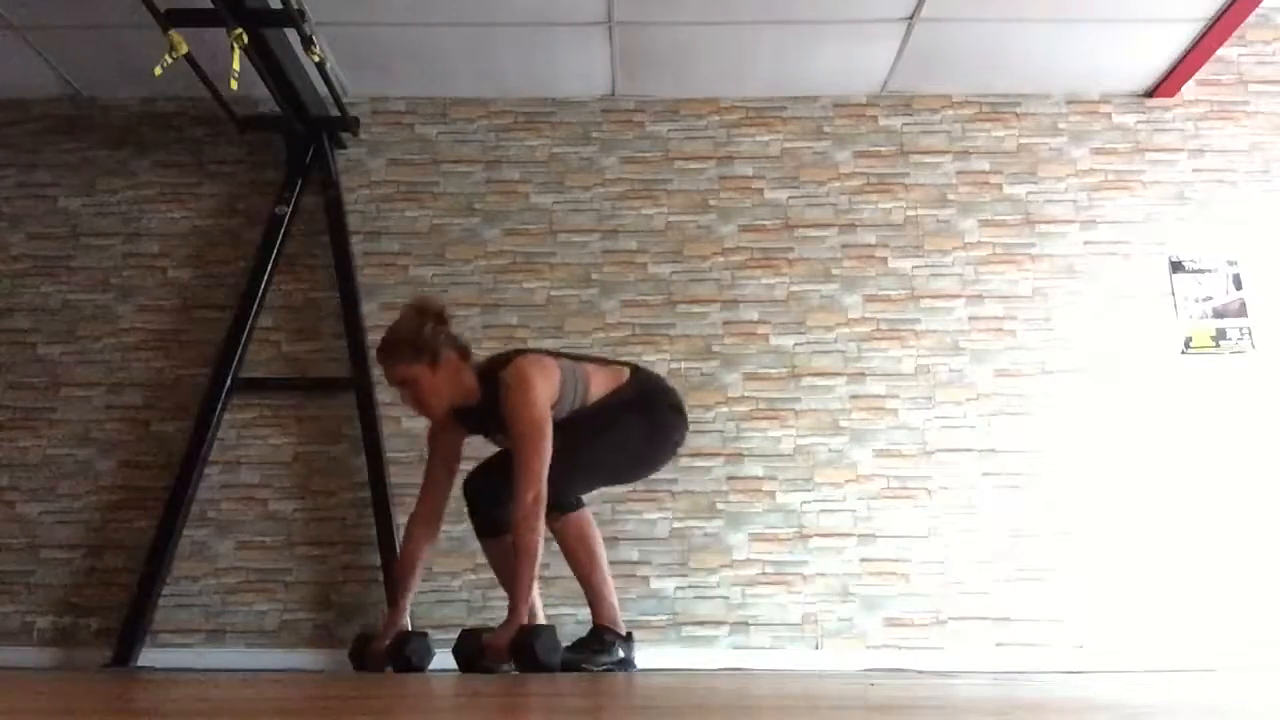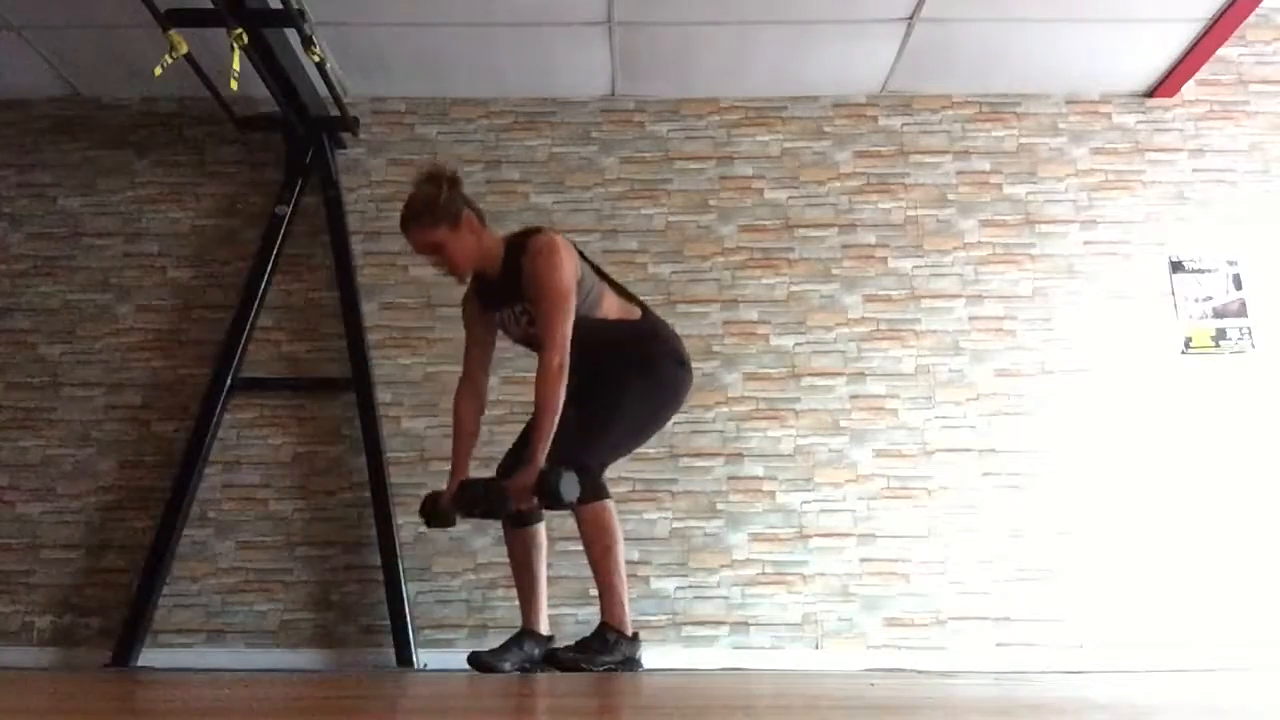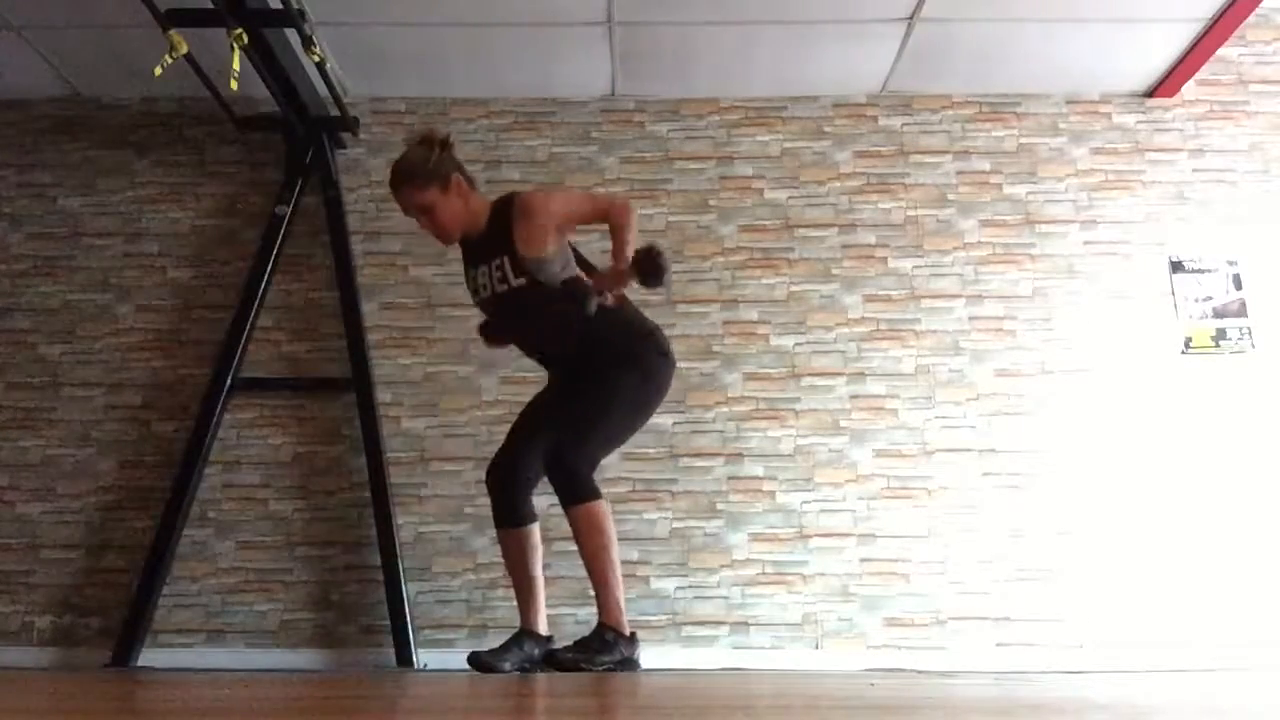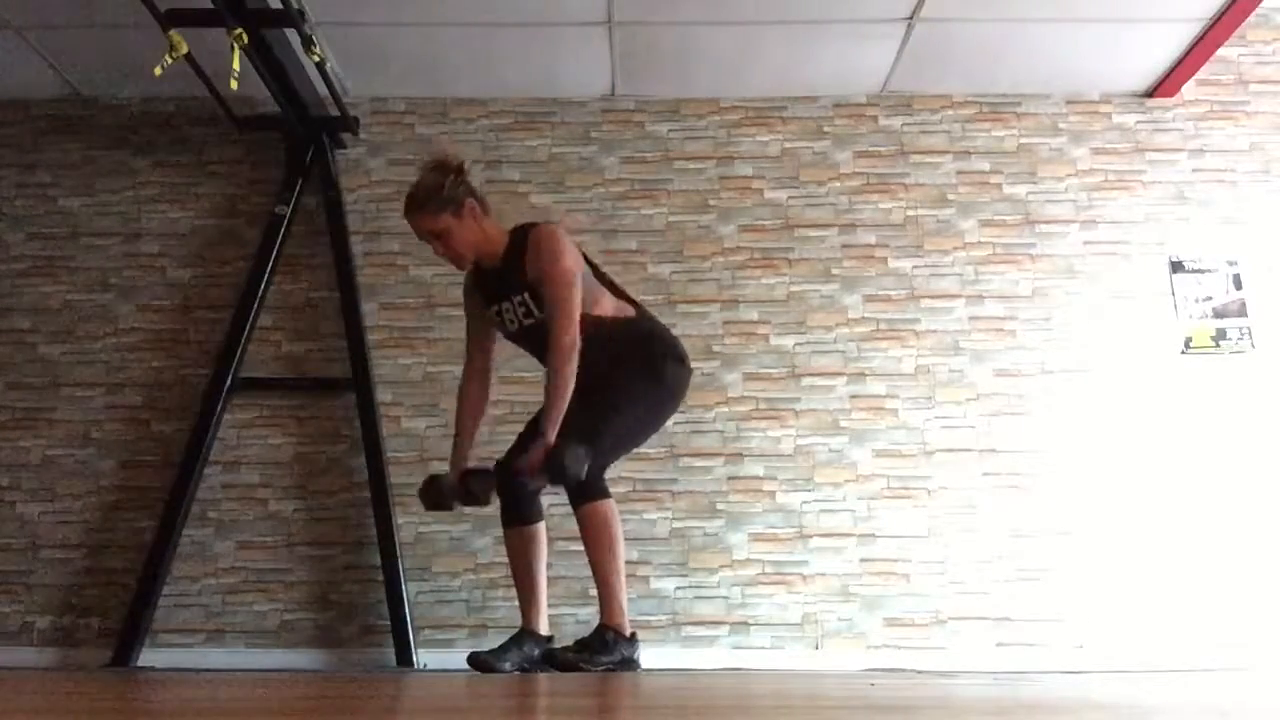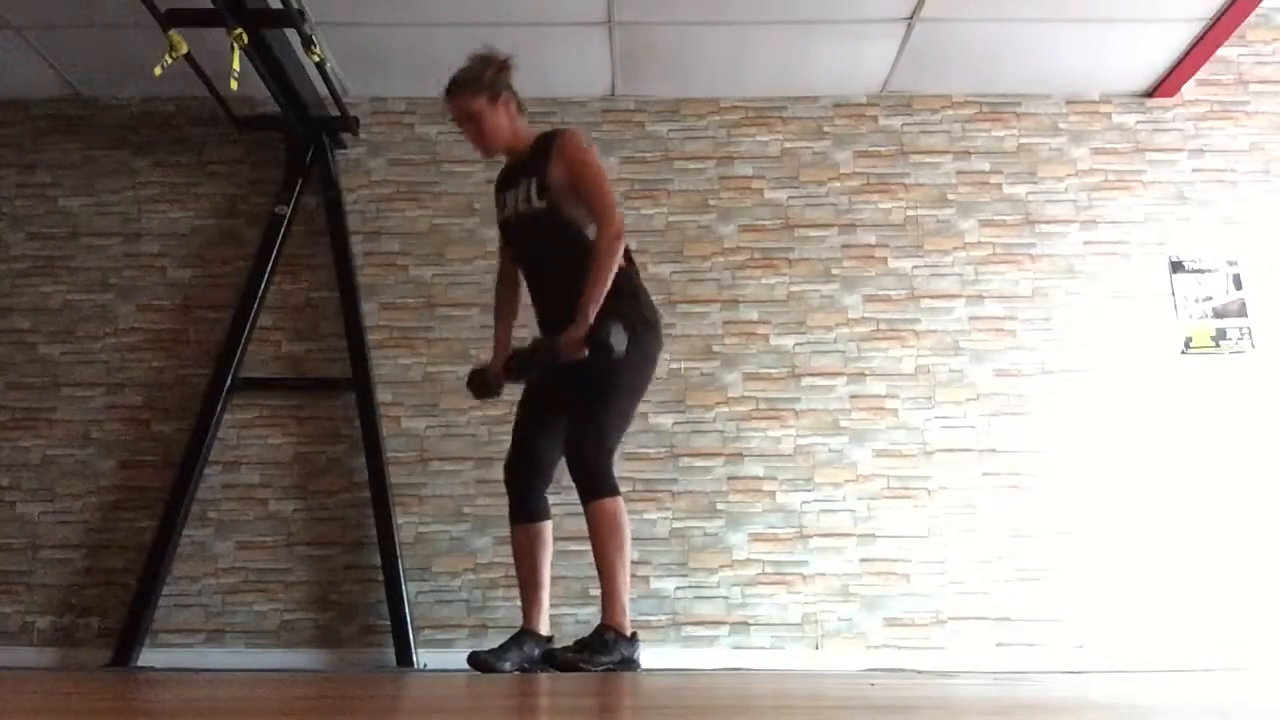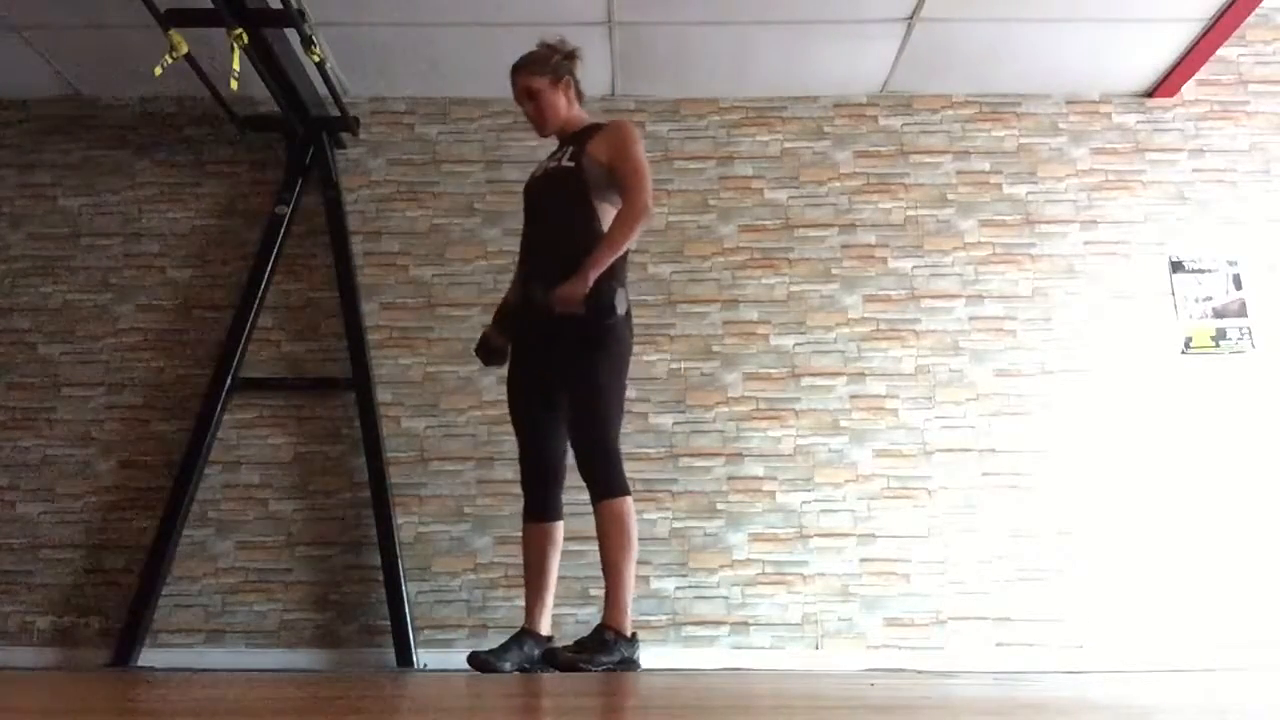
dt=0.3s
person 1, frame 1
left shoulder: (519, 381)
right shoulder: (453, 417)
left elbow: (531, 501)
right elbow: (426, 518)
left wrist: (515, 617)
right wrist: (395, 619)
left hip: (652, 414)
right hip: (598, 424)
left knee: (547, 479)
right knee: (484, 490)
left ankle: (613, 637)
person 1, frame 2
left shoulder: (542, 252)
right shoulder: (478, 296)
left elbow: (554, 359)
right elbow: (472, 386)
left wrist: (535, 462)
right wrist: (457, 477)
left hip: (652, 362)
right hip: (596, 374)
left knee: (572, 460)
right knee: (513, 478)
left ankle: (619, 637)
right ankle: (535, 635)
person 1, frame 3
left shoulder: (530, 211)
right shoulder: (471, 246)
left elbow: (619, 209)
left wrist: (619, 267)
right wrist: (495, 329)
left hip: (631, 358)
right hip: (576, 372)
left knee: (567, 460)
right knee: (507, 475)
left ankle: (616, 636)
right ankle: (533, 635)
person 1, frame 4
left shoulder: (544, 243)
right shoulder: (478, 286)
left elbow: (566, 341)
right elbow: (476, 374)
left wrist: (546, 439)
right wrist: (459, 464)
left hip: (650, 365)
right hip: (597, 380)
left knee: (574, 462)
right knee: (513, 478)
left ankle: (617, 636)
right ankle: (534, 636)
person 1, frame 5
left shoulder: (566, 148)
right shoulder: (506, 184)
left elbow: (612, 230)
right elbow: (511, 275)
left wrist: (586, 317)
right wrist: (500, 354)
left hip: (617, 328)
right hip: (565, 340)
left knee: (587, 456)
right knee: (523, 469)
left ankle: (618, 635)
right ankle: (535, 634)
person 1, frame 6
left shoulder: (614, 135)
right shoulder: (552, 162)
left elbow: (639, 205)
left wrist: (586, 277)
right wrist: (505, 309)
left hip: (590, 318)
right hip: (536, 325)
left knee: (597, 461)
right knee: (539, 477)
left ankle: (618, 634)
right ankle: (535, 635)
